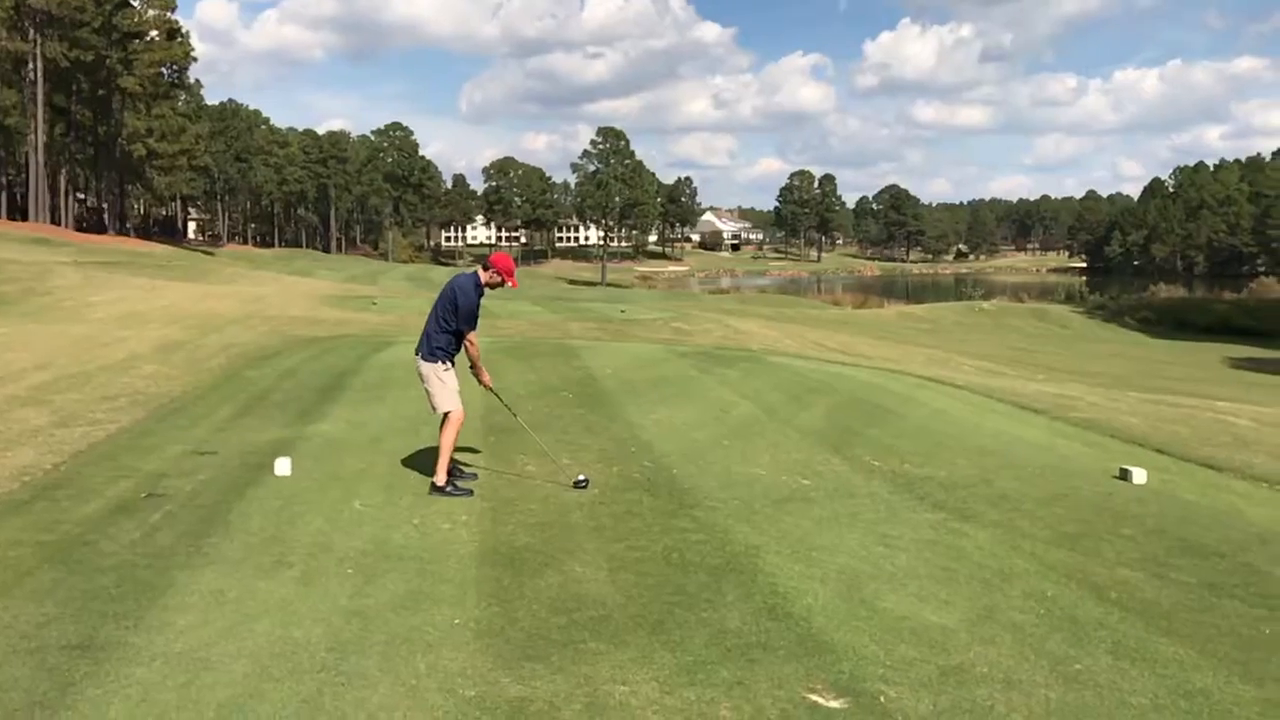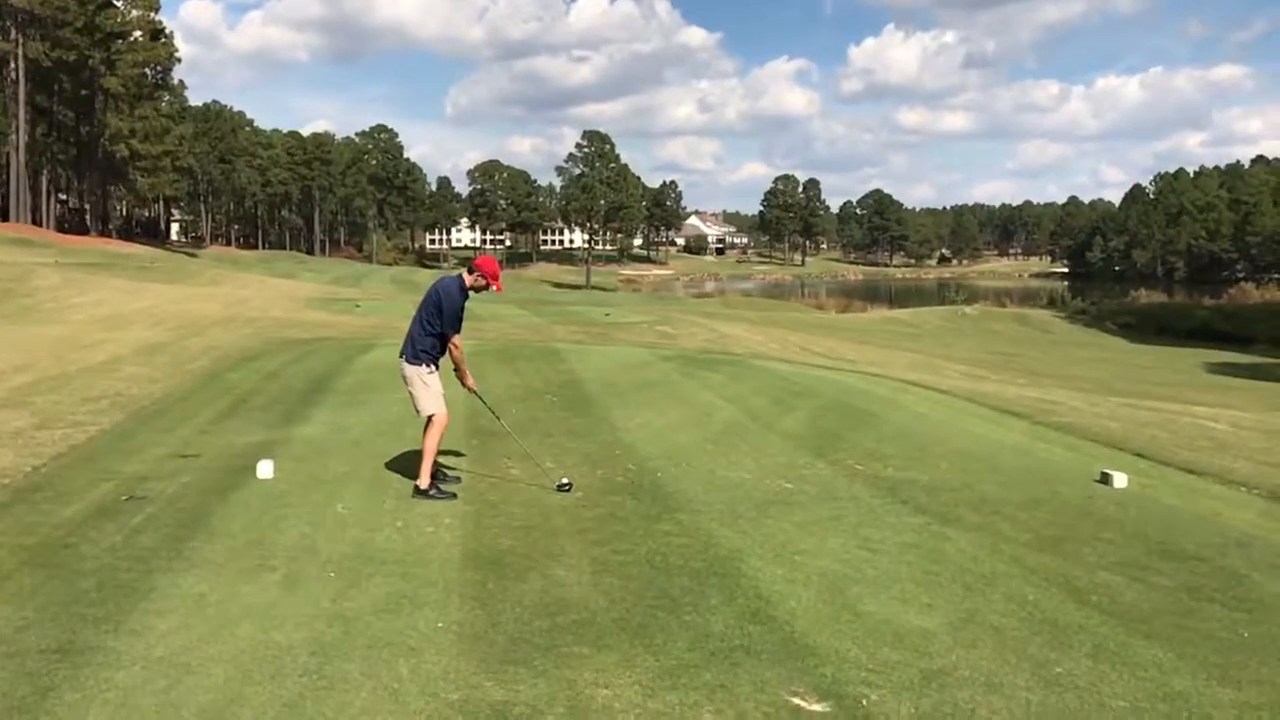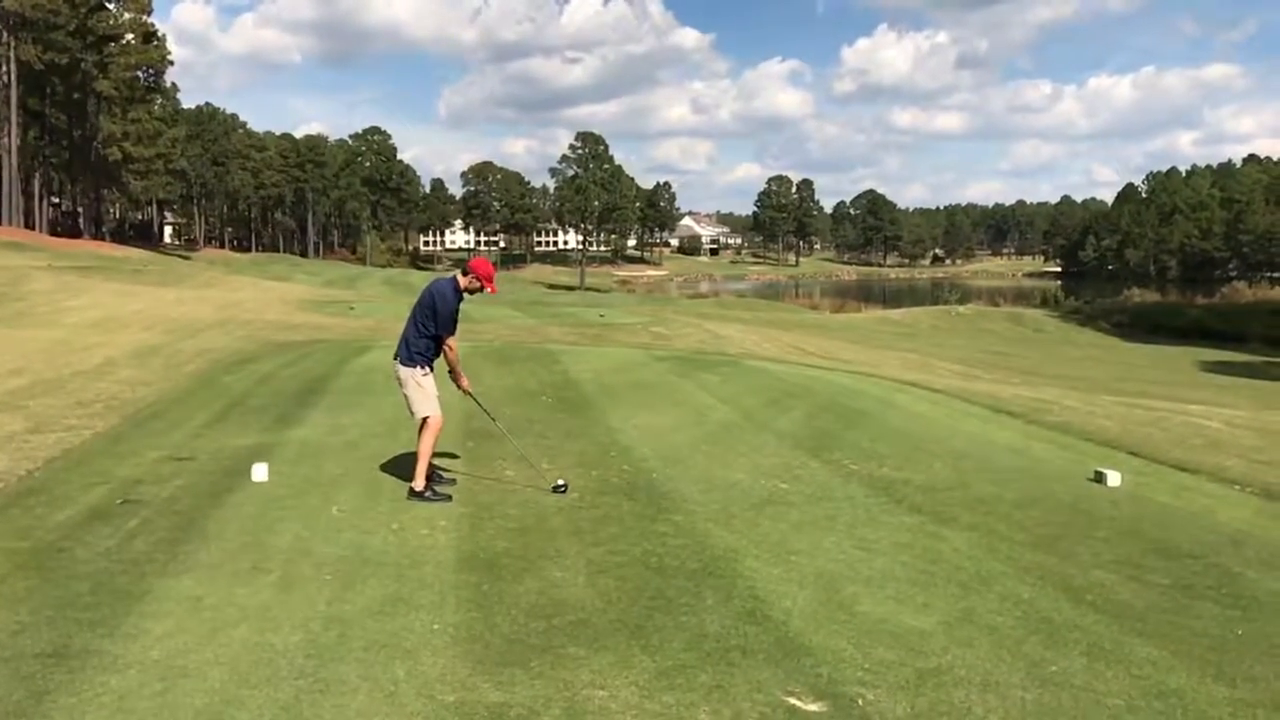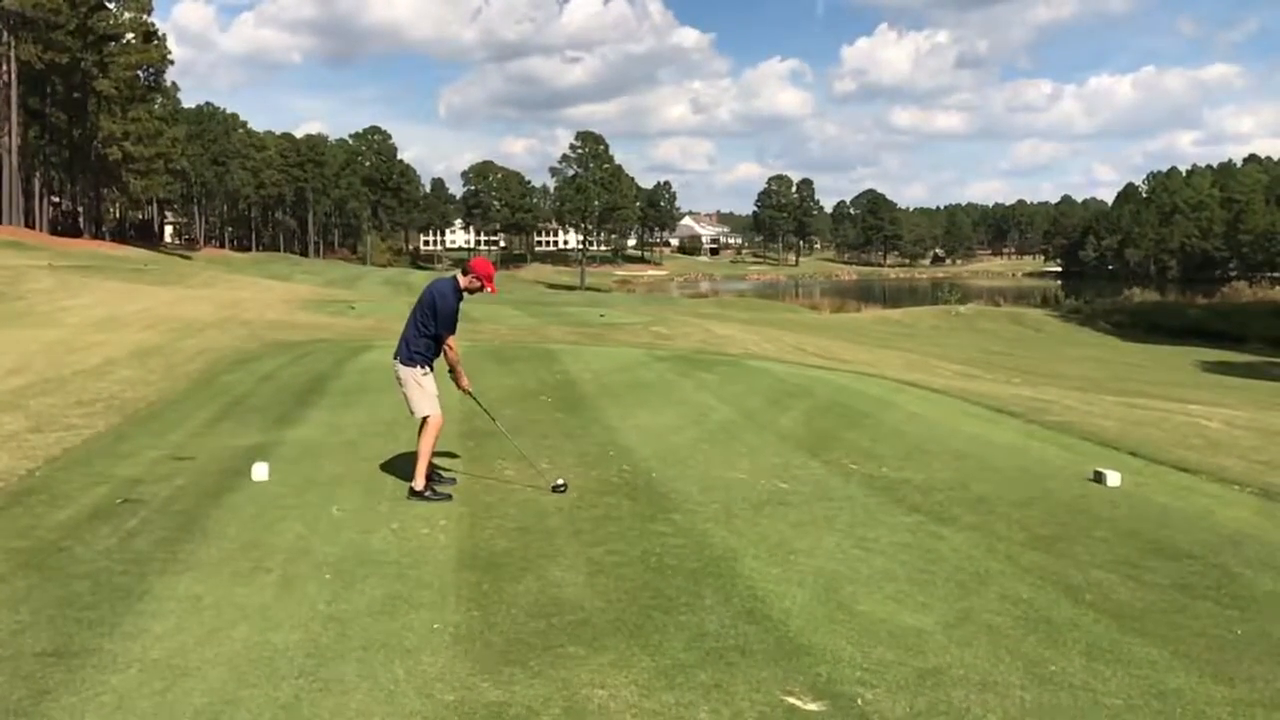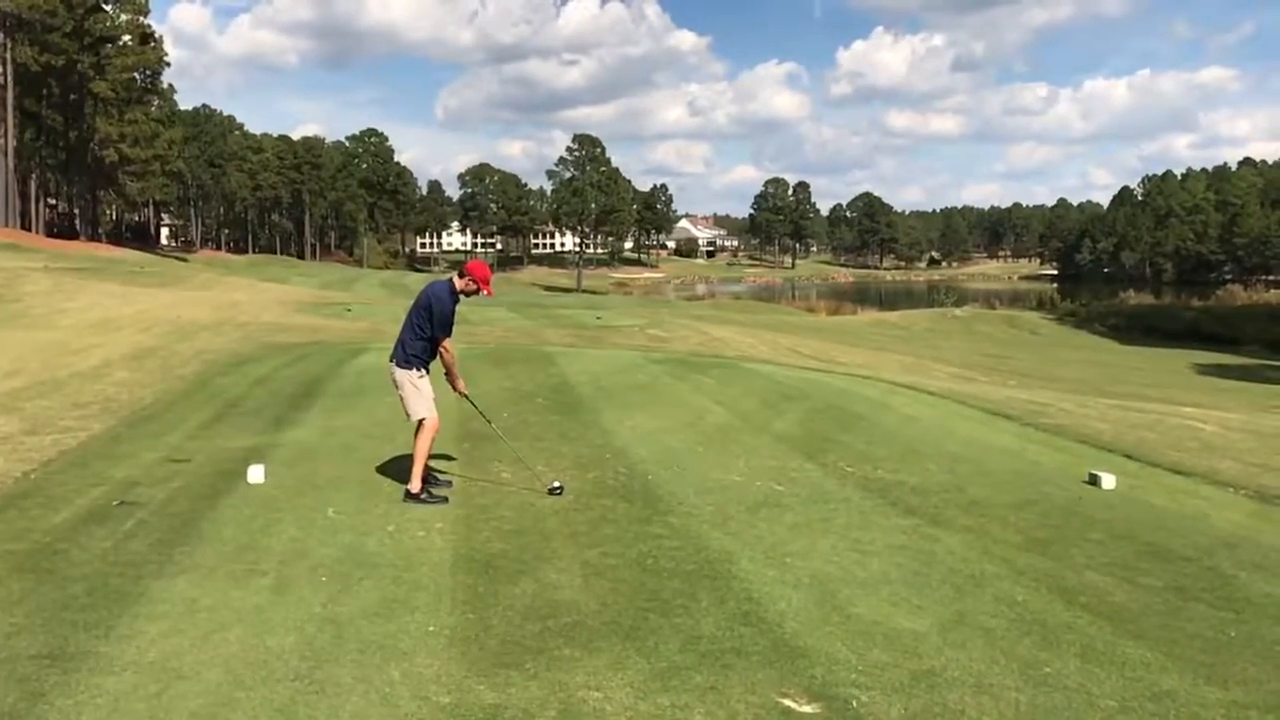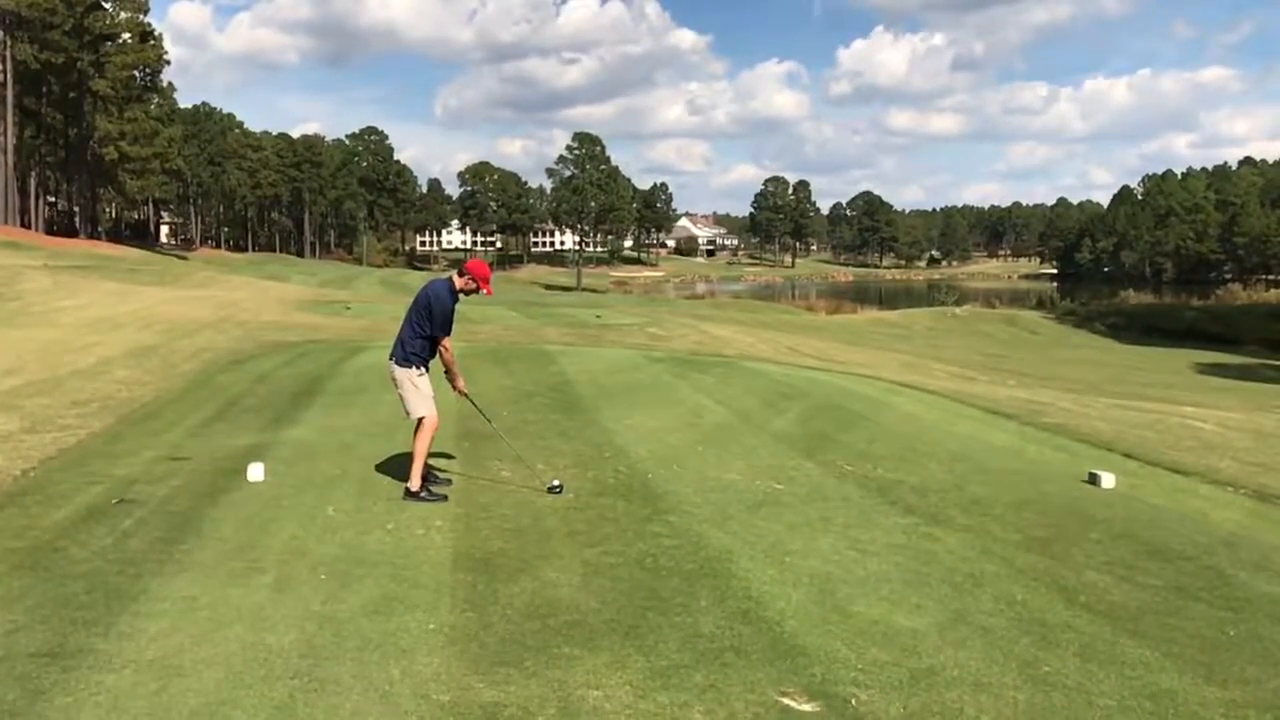
dt=0.4s
person 1, frame 1
left shoulder: (466, 281)
right shoulder: (468, 291)
right elbow: (469, 340)
left wrist: (476, 367)
right wrist: (480, 371)
left hip: (437, 355)
right hip: (435, 358)
left knee: (451, 413)
right knee: (455, 415)
left ankle: (447, 466)
right ankle: (440, 480)
person 1, frame 2
left shoulder: (451, 284)
right shoulder: (453, 293)
right elbow: (453, 343)
left wrist: (460, 370)
right wrist: (464, 374)
left hip: (422, 359)
right hip: (419, 362)
left knee: (434, 416)
right knee: (439, 418)
left ankle: (430, 469)
right ankle: (423, 484)
person 1, frame 3
left shoulder: (445, 286)
right shoulder: (447, 296)
right elbow: (448, 344)
left wrist: (454, 372)
right wrist: (459, 376)
left hip: (416, 360)
right hip: (414, 364)
left knee: (429, 418)
right knee: (434, 420)
left ankle: (426, 471)
right ankle: (418, 486)
person 1, frame 4
left shoulder: (445, 286)
right shoulder: (447, 295)
right elbow: (448, 344)
left wrist: (455, 371)
right wrist: (460, 376)
left hip: (416, 360)
right hip: (414, 363)
left knee: (429, 418)
right knee: (434, 420)
left ankle: (426, 470)
right ankle: (418, 485)
person 1, frame 5
left shoulder: (441, 289)
right shoulder: (443, 298)
right elbow: (444, 346)
left wrist: (451, 374)
right wrist: (456, 379)
left hip: (412, 363)
right hip: (410, 366)
left knee: (425, 420)
right knee: (430, 422)
left ankle: (421, 473)
right ankle: (414, 488)
person 1, frame 6
left shoulder: (441, 287)
right shoulder: (443, 296)
right elbow: (443, 346)
left wrist: (450, 372)
right wrist: (456, 377)
left hip: (411, 361)
right hip: (409, 364)
left knee: (424, 418)
right knee: (430, 421)
left ankle: (421, 471)
right ankle: (414, 486)
